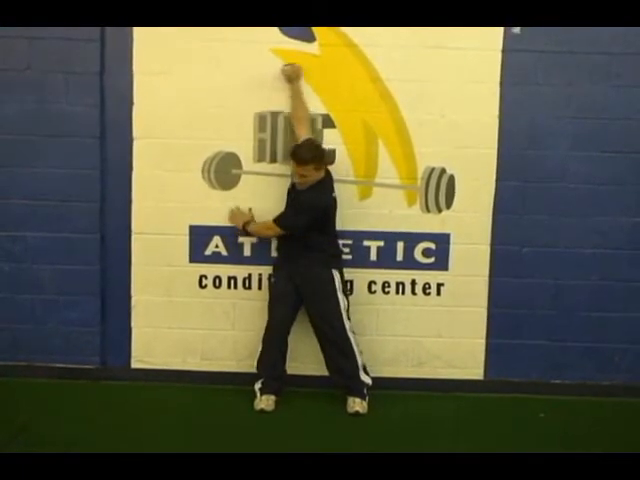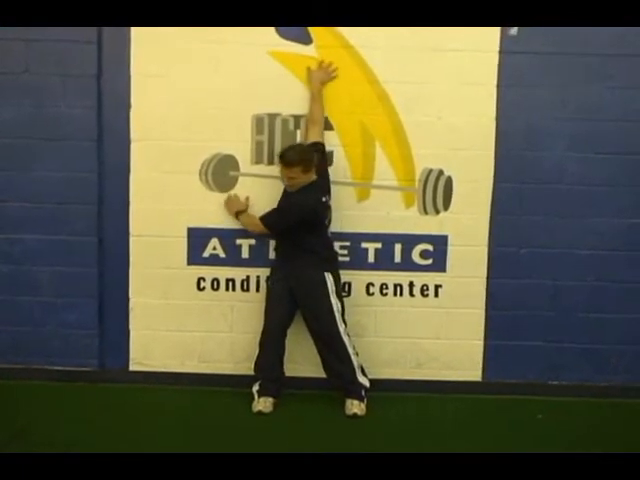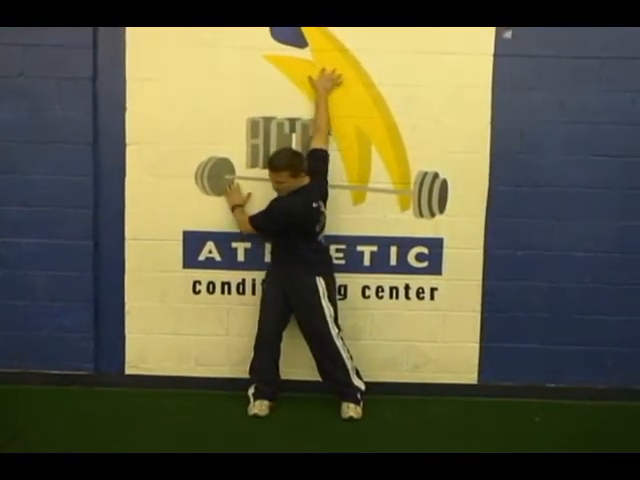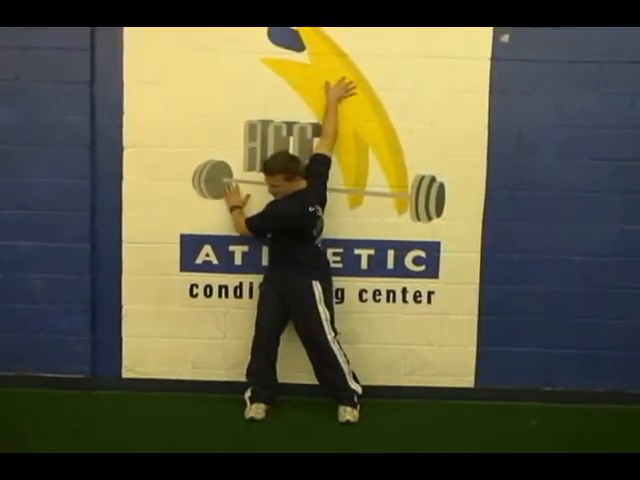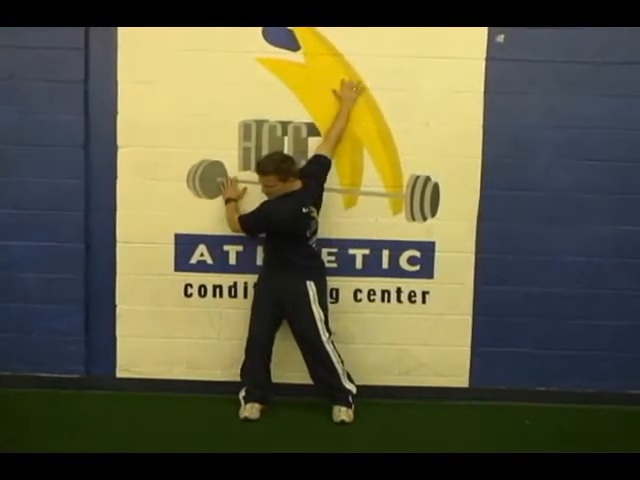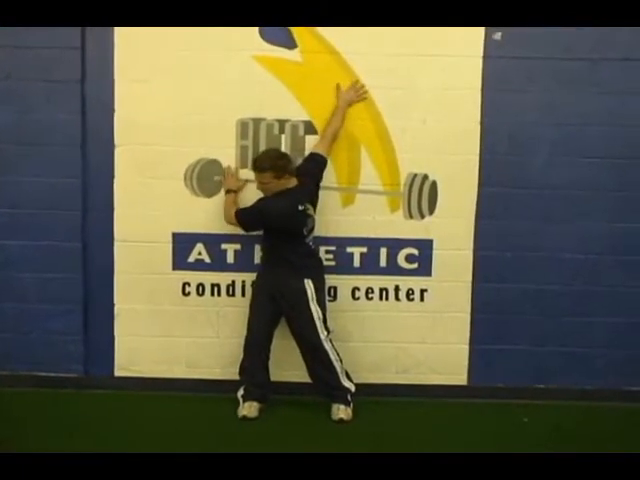
dt=0.4s
person 1, frame 1
left shoulder: (316, 199)
right shoulder: (308, 163)
left elbow: (273, 229)
right elbow: (302, 124)
left wrist: (245, 223)
right wrist: (294, 85)
left hip: (320, 270)
right hip: (288, 265)
left knee: (335, 330)
right knee: (276, 327)
left ankle: (357, 390)
right ankle: (268, 388)
person 1, frame 2
left shoulder: (300, 203)
right shoulder: (317, 168)
left elbow: (259, 226)
right elbow: (315, 126)
left wrist: (238, 211)
right wrist: (315, 88)
left hip: (316, 273)
right hip: (285, 268)
left knee: (331, 332)
right knee: (272, 329)
left ankle: (355, 391)
right ankle: (266, 390)
person 1, frame 3
left shoulder: (287, 207)
right shoulder: (317, 174)
left elbow: (248, 225)
right elbow: (321, 135)
left wrist: (236, 205)
right wrist: (321, 95)
left hip: (311, 277)
right hip: (280, 273)
left knee: (325, 336)
right knee: (267, 333)
left ankle: (351, 394)
right ankle: (262, 393)
person 1, frame 4
left shoulder: (283, 211)
right shoulder: (315, 179)
left elbow: (245, 227)
right elbow: (327, 139)
left wrist: (235, 206)
right wrist: (332, 102)
left hip: (308, 281)
right hip: (278, 277)
left knee: (321, 340)
right knee: (264, 337)
left ankle: (348, 397)
right ankle: (259, 396)
person 1, frame 5
left shoulder: (275, 211)
right shoulder: (312, 179)
left elbow: (236, 224)
right elbow: (330, 141)
left wrist: (231, 200)
right wrist: (346, 105)
left hip: (303, 282)
right hip: (272, 278)
left knee: (316, 340)
right knee: (258, 338)
left ankle: (343, 397)
right ankle: (254, 396)
person 1, frame 6
left shoulder: (272, 208)
right shoulder: (308, 176)
left elbow: (232, 217)
right elbow: (327, 139)
left wrist: (231, 191)
right wrist: (342, 105)
left hip: (301, 279)
right hip: (270, 276)
left knee: (314, 339)
right knee: (257, 336)
left ankle: (342, 396)
right ankle: (252, 395)
